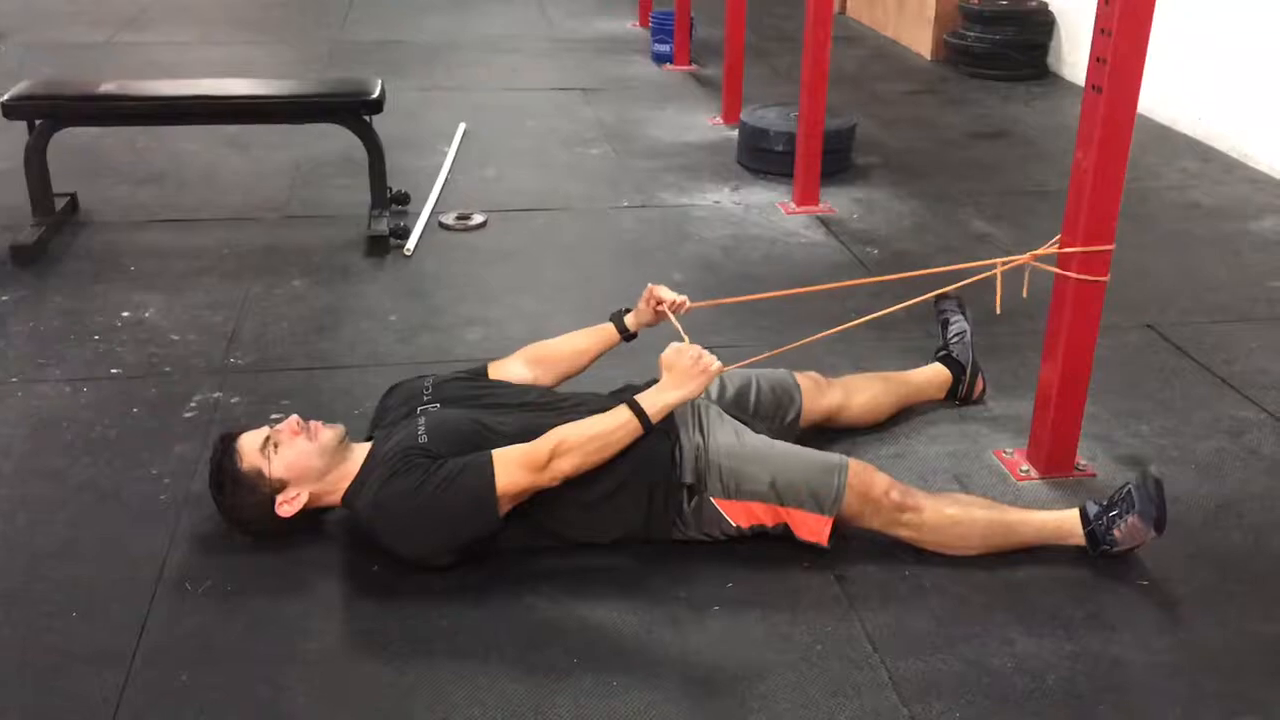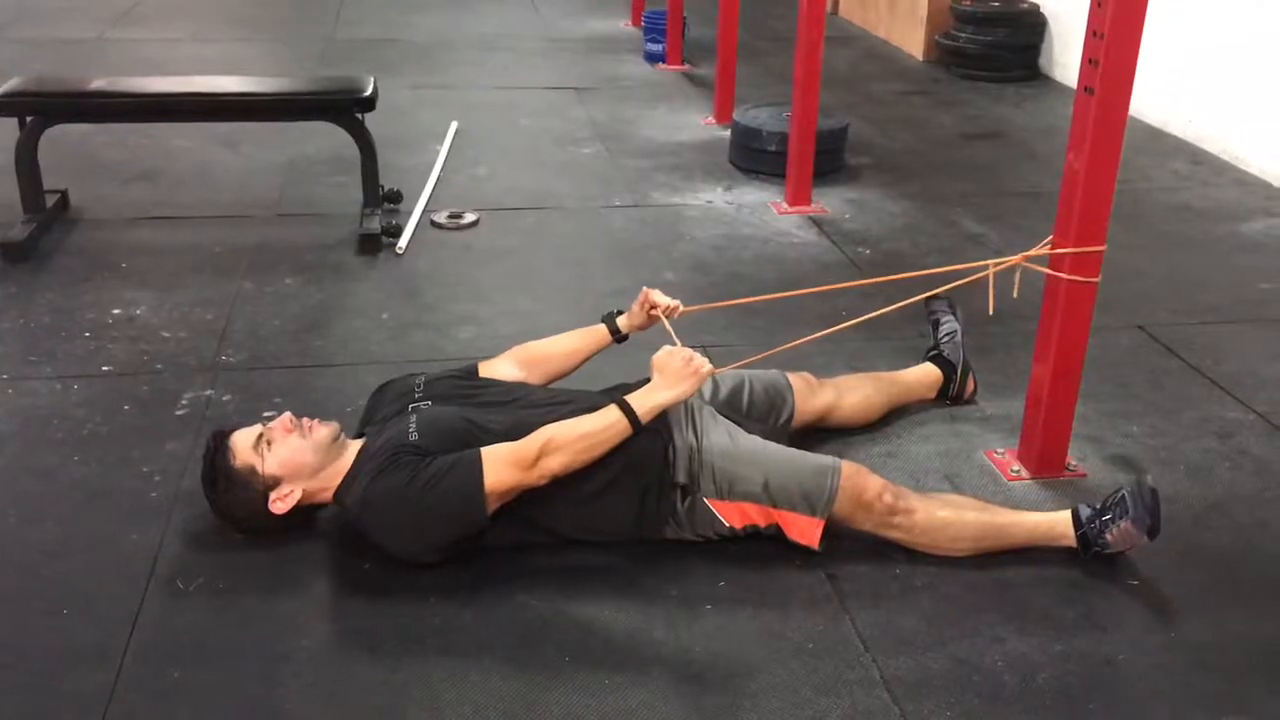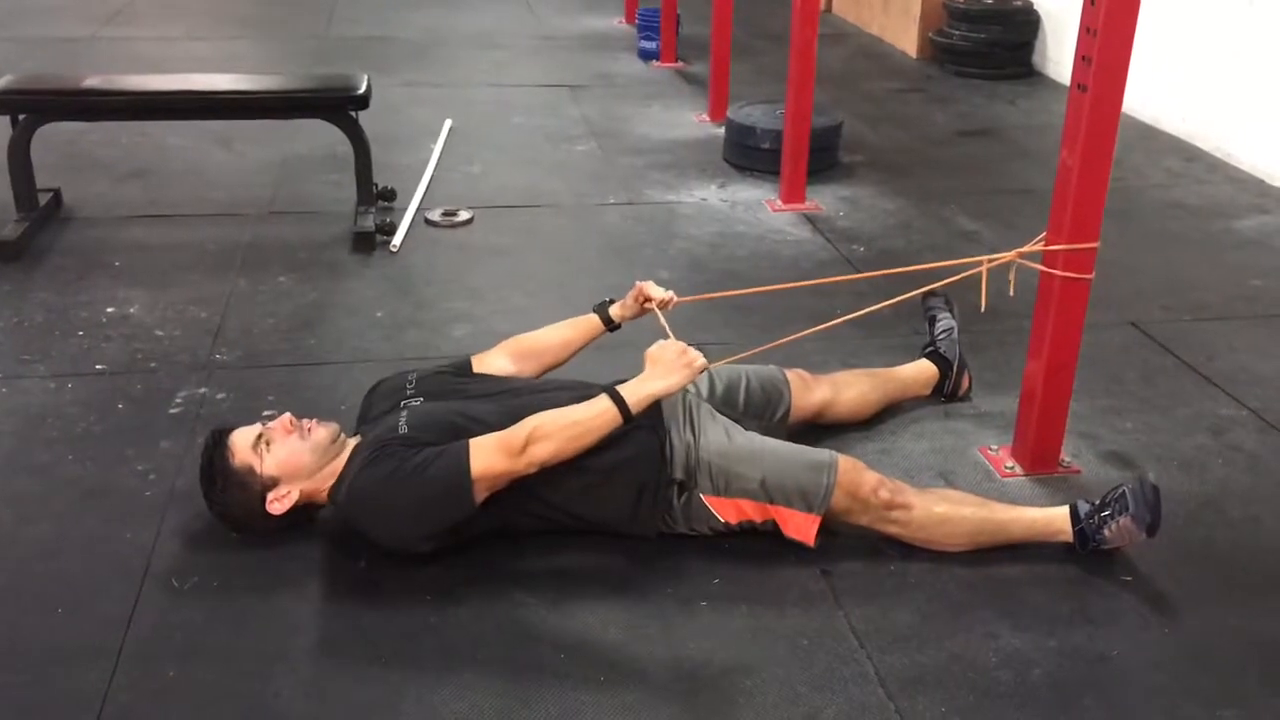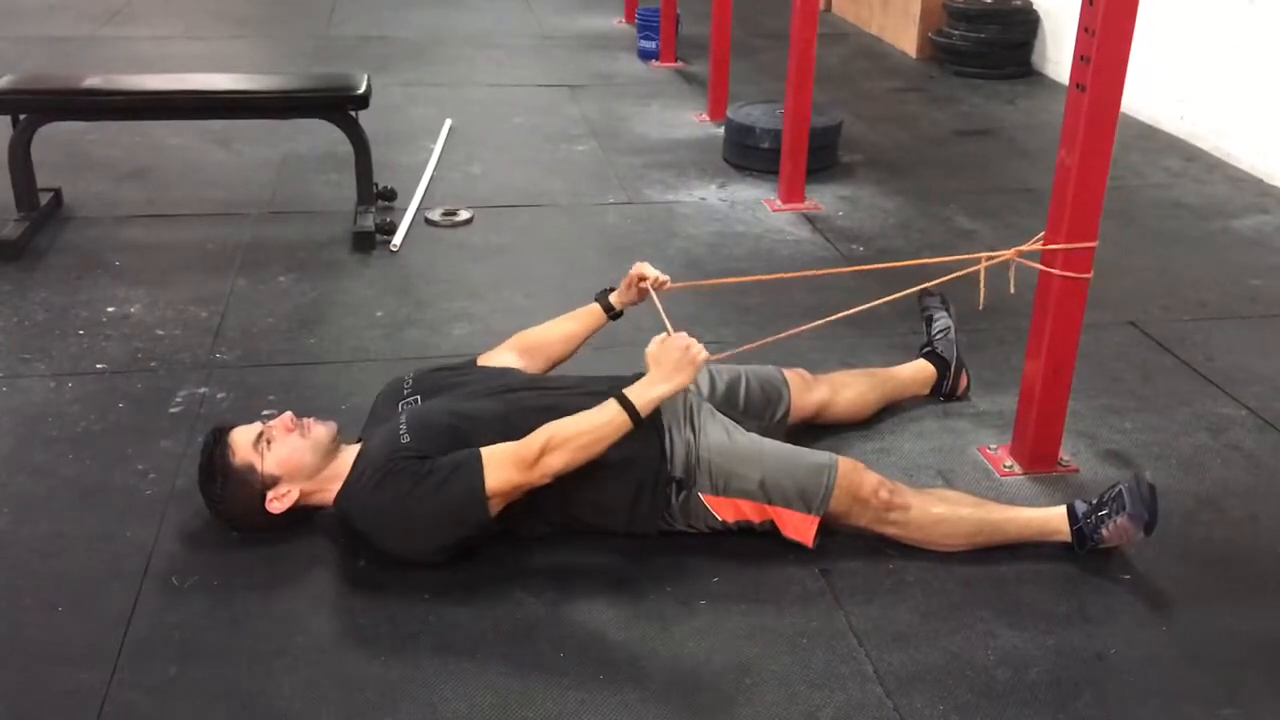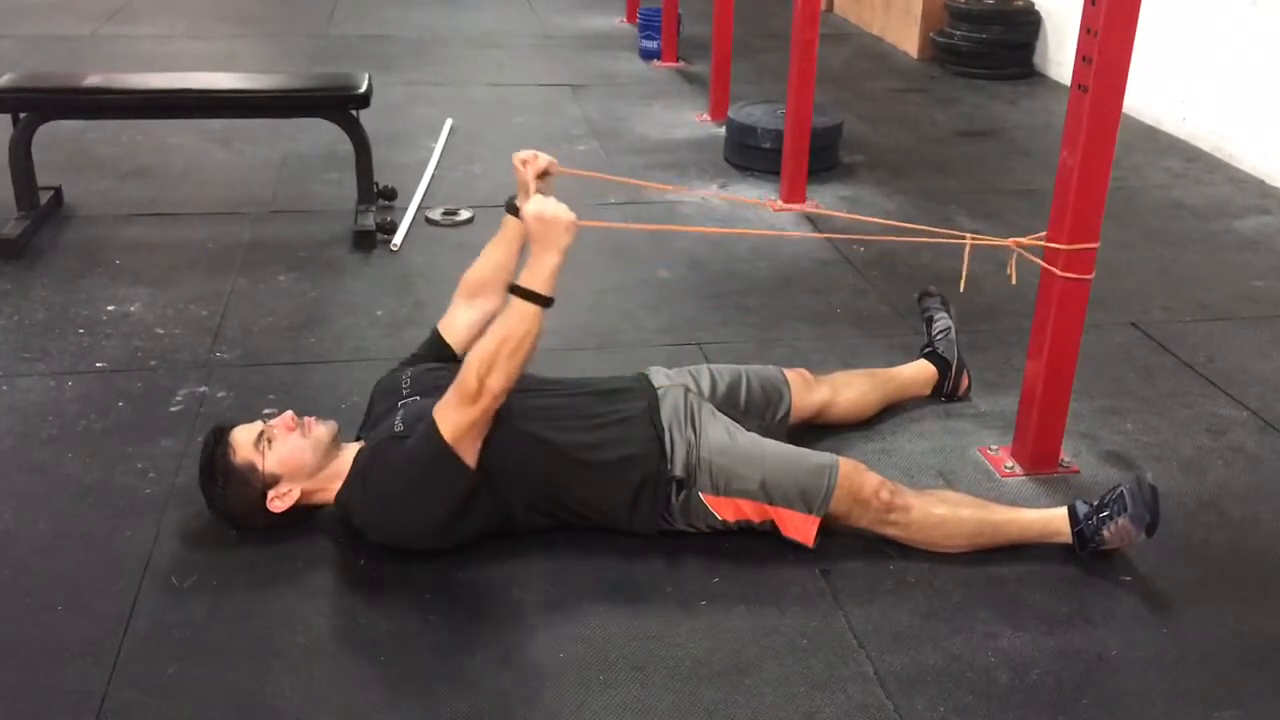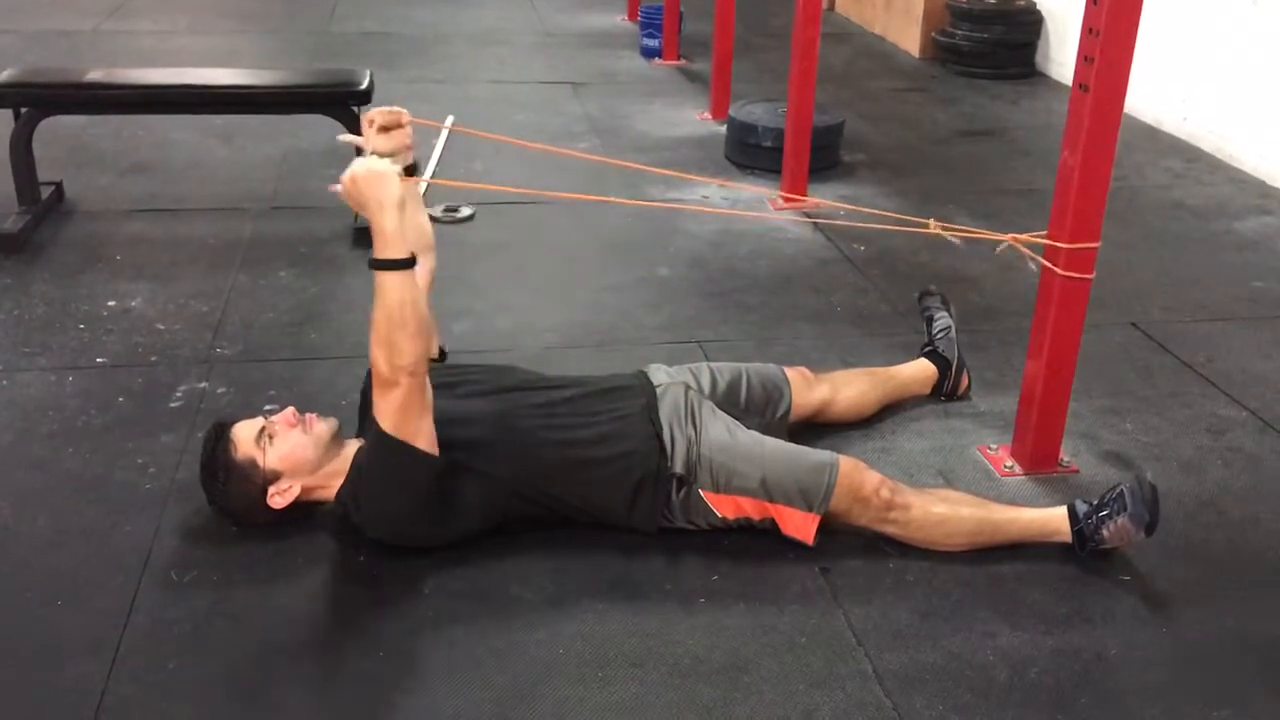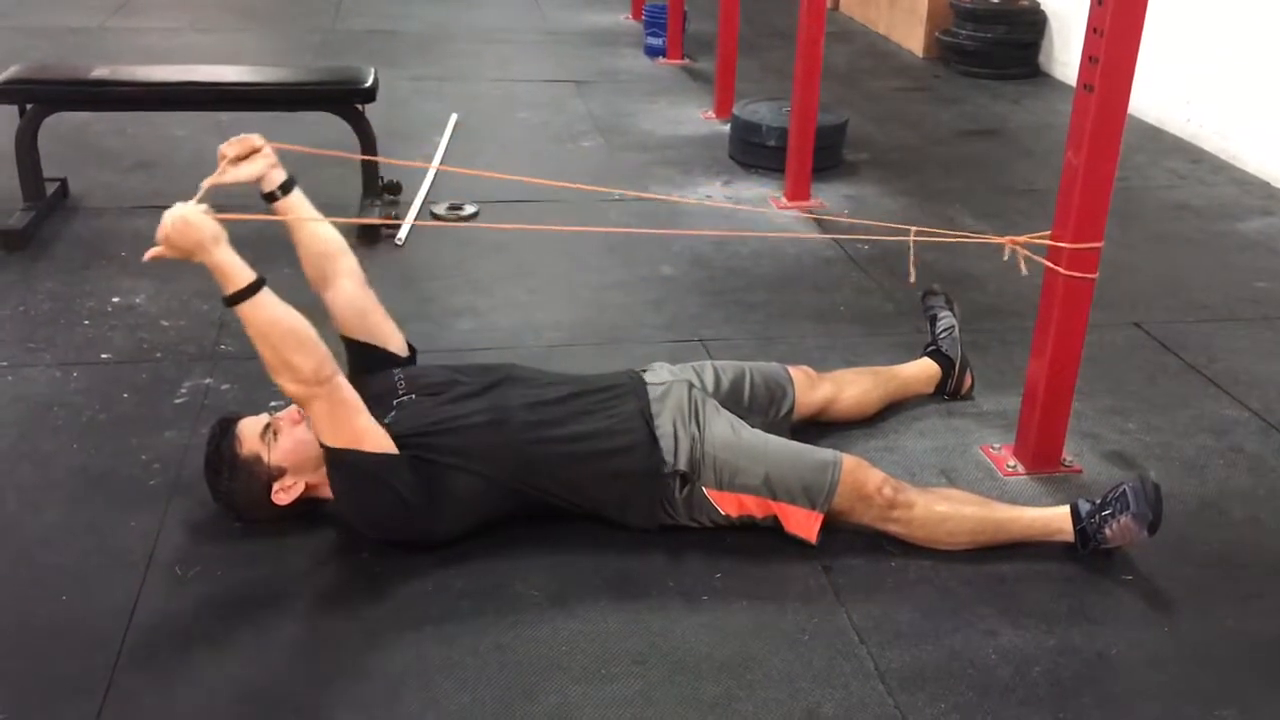
dt=0.5s
person 1, frame 1
left shoulder: (399, 407)
right shoulder: (404, 509)
left elbow: (524, 371)
right elbow: (547, 463)
left wrist: (628, 323)
right wrist: (662, 394)
left hip: (655, 415)
right hip: (678, 477)
left knee: (819, 393)
right knee: (884, 500)
left ankle: (948, 375)
right ankle: (1085, 528)
person 1, frame 2
left shoulder: (389, 405)
right shoulder: (391, 504)
left elbow: (514, 369)
right elbow: (537, 464)
left wrist: (623, 325)
right wrist: (653, 394)
left hip: (650, 412)
right hip: (670, 476)
left knee: (812, 393)
right knee: (878, 501)
left ankle: (940, 374)
right ankle: (1079, 529)
person 1, frame 3
left shoulder: (384, 403)
right shoulder: (384, 497)
left elbow: (505, 363)
right elbow: (524, 451)
left wrist: (614, 314)
right wrist: (644, 384)
left hip: (650, 407)
right hip: (666, 473)
left knee: (806, 389)
right knee: (873, 497)
left ankle: (934, 373)
right ankle: (1076, 527)
person 1, frame 4
left shoulder: (391, 407)
right shoulder: (391, 510)
left elbow: (515, 358)
right elbow: (537, 463)
left wrist: (611, 300)
right wrist: (651, 384)
left hip: (650, 411)
right hip: (663, 473)
left knee: (804, 388)
right knee: (874, 498)
left ankle: (933, 373)
right ankle: (1073, 525)
person 1, frame 5
left shoulder: (391, 398)
right shoulder: (391, 501)
left elbow: (474, 305)
right elbow: (482, 399)
left wrist: (522, 210)
right wrist: (548, 263)
left hip: (647, 398)
right hip: (668, 469)
left knee: (807, 389)
right knee: (873, 500)
left ankle: (933, 371)
right ankle: (1072, 526)
person 1, frame 6
left shoulder: (378, 422)
right shoulder: (388, 505)
left elbow: (415, 276)
right elbow: (399, 370)
left wrist: (395, 169)
right wrist: (384, 216)
left hip: (649, 395)
right hip: (664, 469)
left knee: (809, 386)
right knee: (876, 500)
left ankle: (935, 370)
right ankle: (1074, 524)
person 1, frame 7
left shoulder: (386, 396)
right shoulder: (383, 502)
left elbow: (344, 286)
right elbow: (315, 380)
left wrist: (277, 185)
right wrist: (220, 258)
left hip: (646, 393)
right hip: (664, 463)
left knee: (812, 386)
right knee: (878, 497)
left ankle: (936, 370)
right ankle: (1074, 525)
